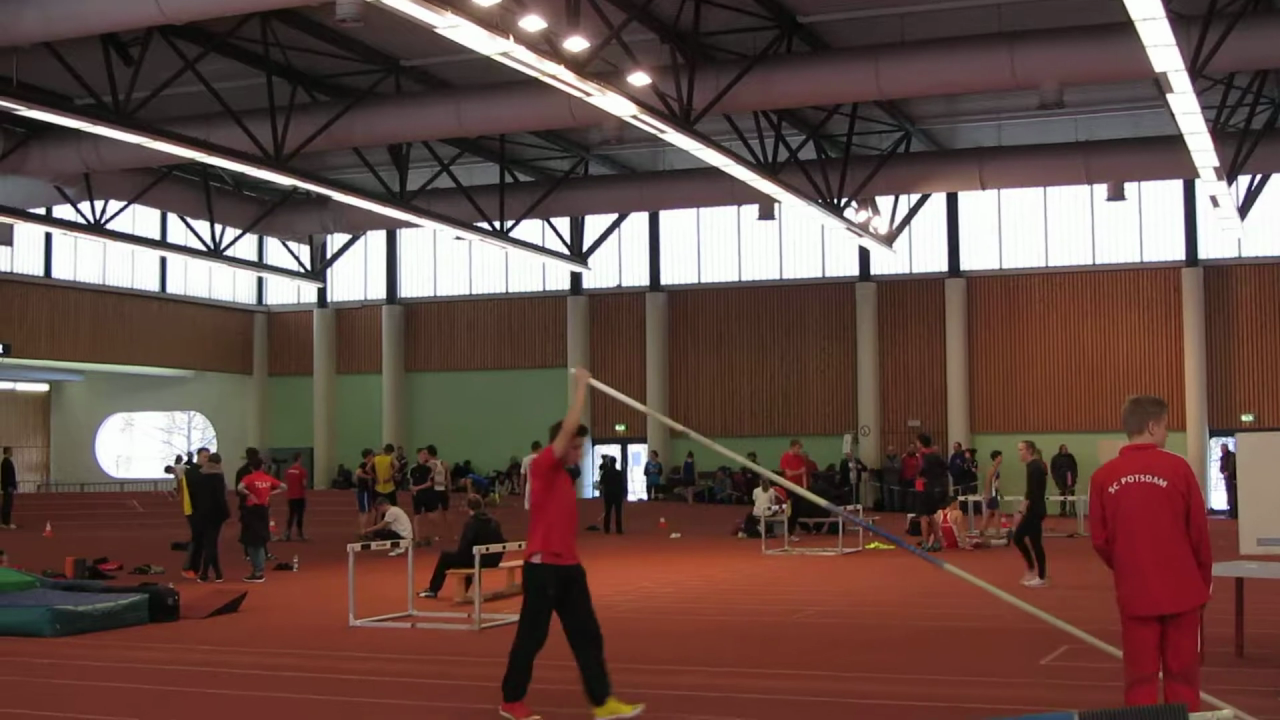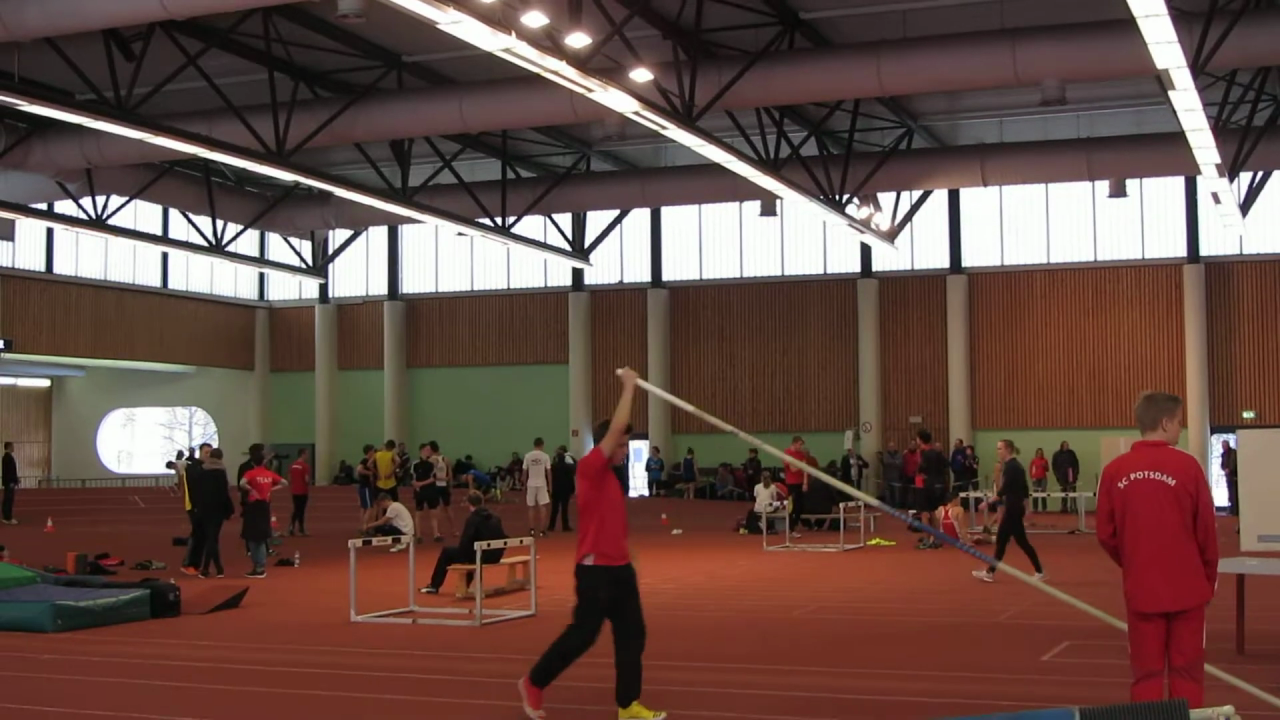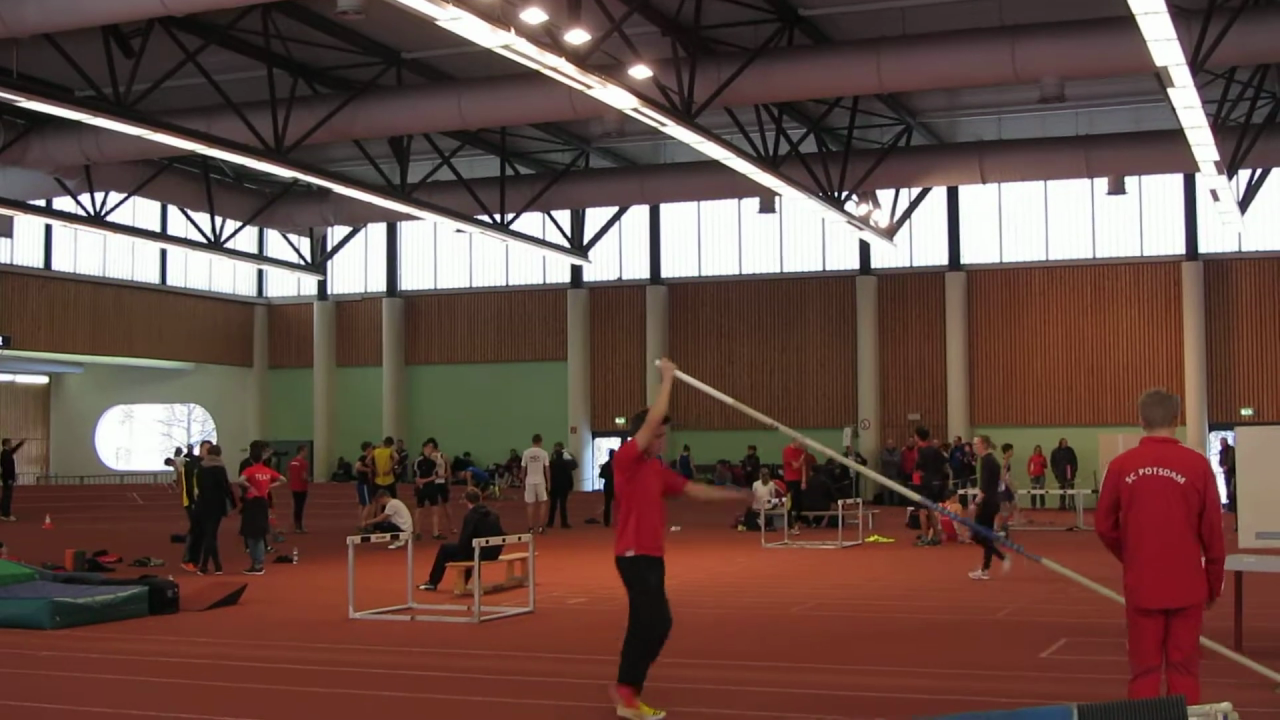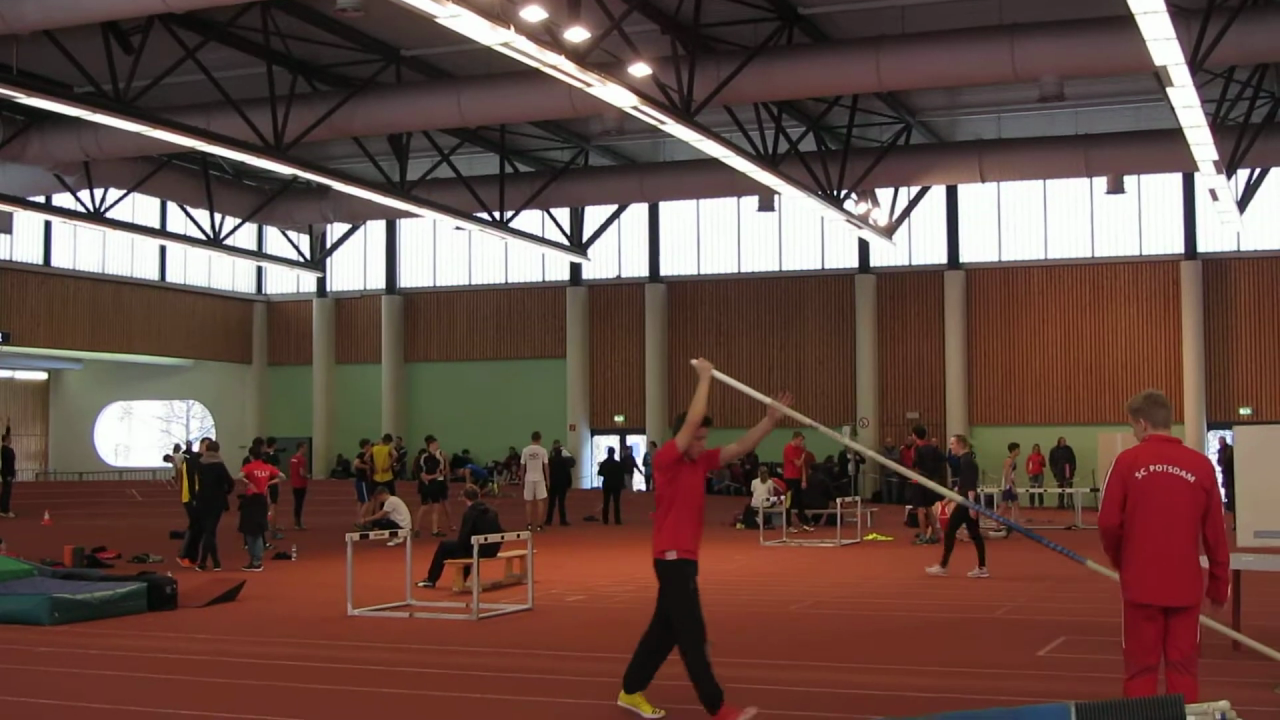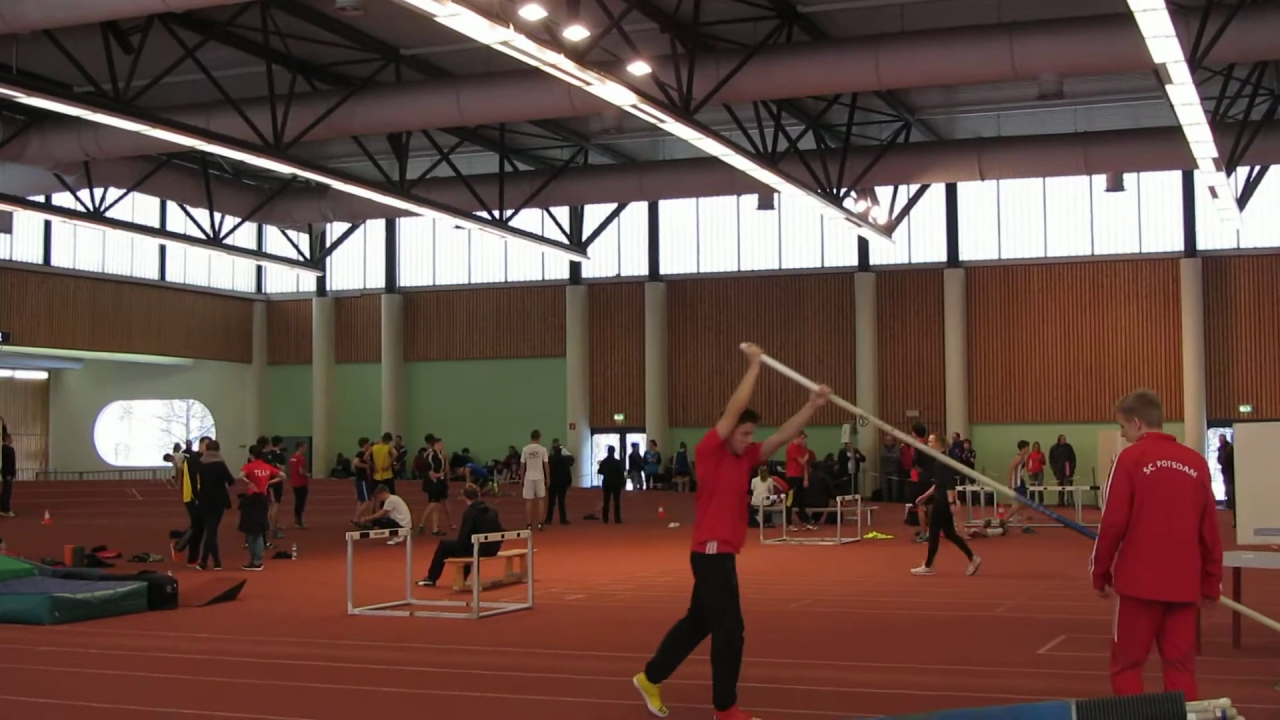
dt=0.2s
person 1, frame 1
left shoulder: (565, 478)
right shoulder: (542, 469)
right elbow: (568, 427)
right wrist: (581, 385)
left hip: (569, 566)
right hip: (542, 566)
left knee: (589, 632)
right knee: (532, 636)
person 1, frame 2
left shoulder: (610, 477)
right shoulder: (590, 469)
right elbow: (616, 429)
left wrist: (627, 556)
right wrist: (628, 387)
left hip: (620, 567)
right hip: (594, 566)
left knee: (633, 634)
right knee: (582, 635)
right ankle: (534, 683)
person 1, frame 3
left shoulder: (657, 467)
right shoulder: (627, 459)
left elbow: (694, 489)
right elbow: (652, 419)
left wrist: (736, 493)
right wrist: (667, 377)
left hip: (651, 556)
right hip: (633, 556)
left knee: (644, 625)
right knee: (658, 623)
right ankle: (625, 686)
person 1, frame 4
left shoulder: (700, 461)
right shoulder: (667, 460)
left elbow: (740, 447)
right elbow: (691, 420)
left wrist: (771, 418)
right wrist: (704, 377)
left hip: (685, 558)
right hip: (672, 558)
left knee: (665, 629)
right knee: (692, 631)
left ankle: (632, 691)
person 1, frame 5
left shoulder: (744, 458)
right shoulder: (709, 451)
left elbow: (783, 437)
right elbow: (733, 410)
left wrist: (813, 404)
right wrist: (753, 364)
left hip: (722, 552)
right hip: (711, 553)
left knee: (697, 623)
right knee: (729, 631)
left ankle: (650, 678)
person 2, frame 1
left shoulder: (1103, 477)
right shoulder: (1177, 467)
left elbow: (1100, 540)
right elbow: (1199, 531)
right wrist: (1204, 581)
left hip: (1135, 594)
right hip: (1181, 591)
left knee: (1141, 679)
right knee: (1183, 677)
person 2, frame 2
left shoulder: (1114, 471)
right shoulder: (1187, 465)
left elbow: (1106, 534)
right elbow: (1206, 530)
right wrist: (1209, 581)
left hip: (1141, 590)
right hip: (1186, 588)
left knee: (1146, 674)
right knee: (1187, 673)
person 2, frame 3
left shoulder: (1121, 465)
right shoulder: (1196, 463)
left elbow: (1105, 527)
right elbow: (1212, 529)
right wrist: (1214, 581)
left hip: (1141, 586)
right hip: (1186, 585)
left knee: (1144, 670)
right knee: (1184, 669)
person 2, frame 4
left shoulder: (1127, 461)
right shoulder: (1201, 464)
left elbow: (1108, 523)
right elbow: (1215, 531)
left wrist: (1123, 562)
right wrist: (1219, 584)
left hip: (1140, 583)
right hip: (1185, 585)
left knee: (1140, 668)
right knee: (1183, 668)
person 2, frame 5
left shoulder: (1130, 458)
right shoulder: (1196, 462)
left elbow: (1114, 521)
right elbow: (1209, 529)
left wrist: (1100, 571)
right wrist: (1211, 581)
left hip: (1139, 580)
right hip: (1184, 581)
left knee: (1127, 664)
right knee: (1180, 666)
